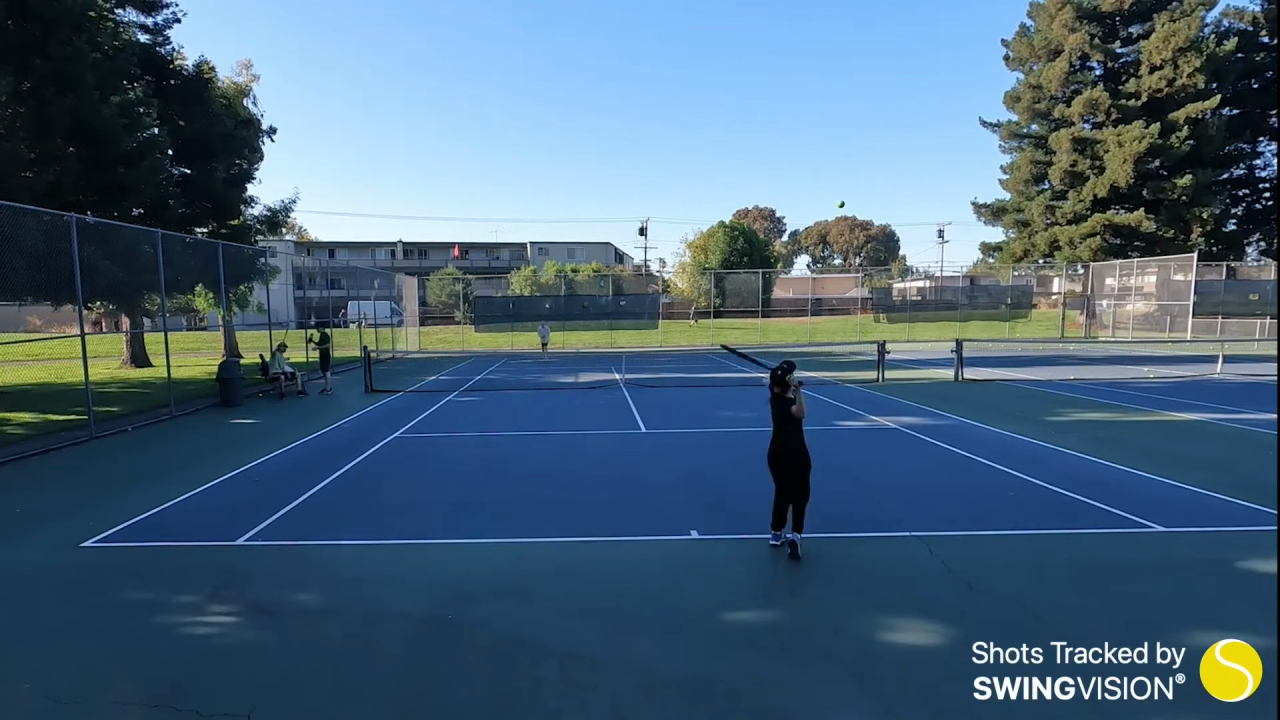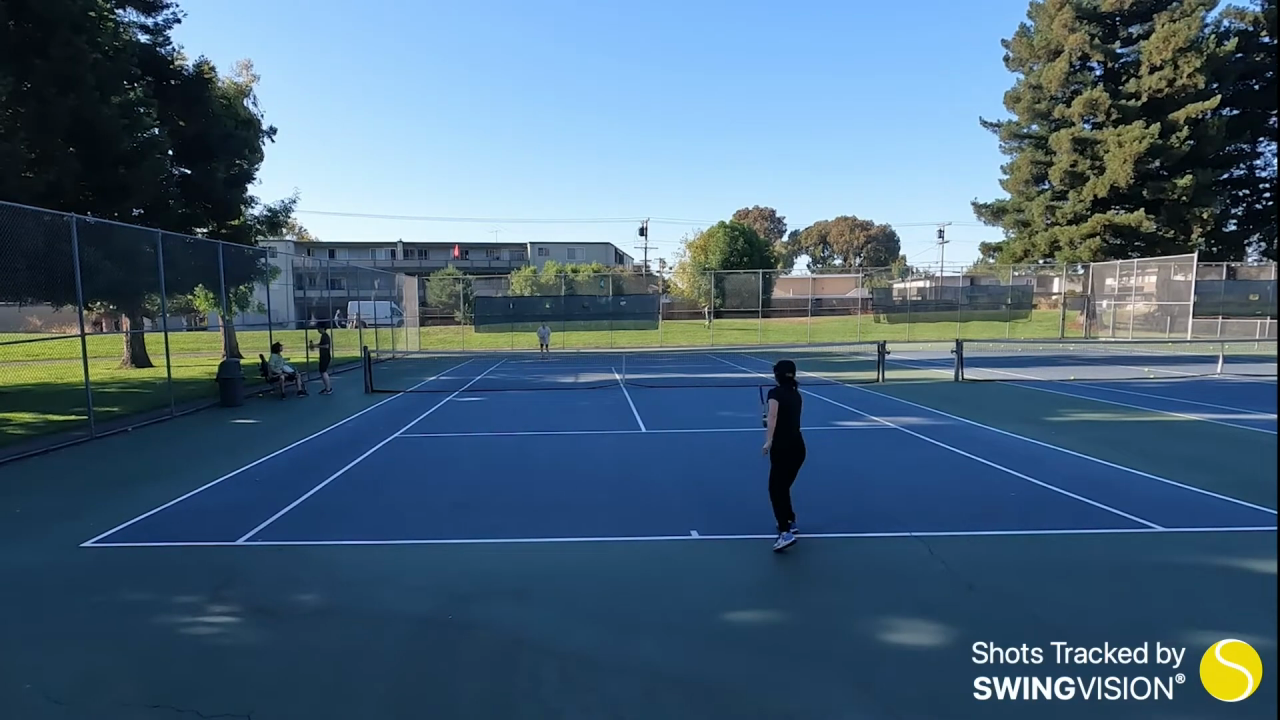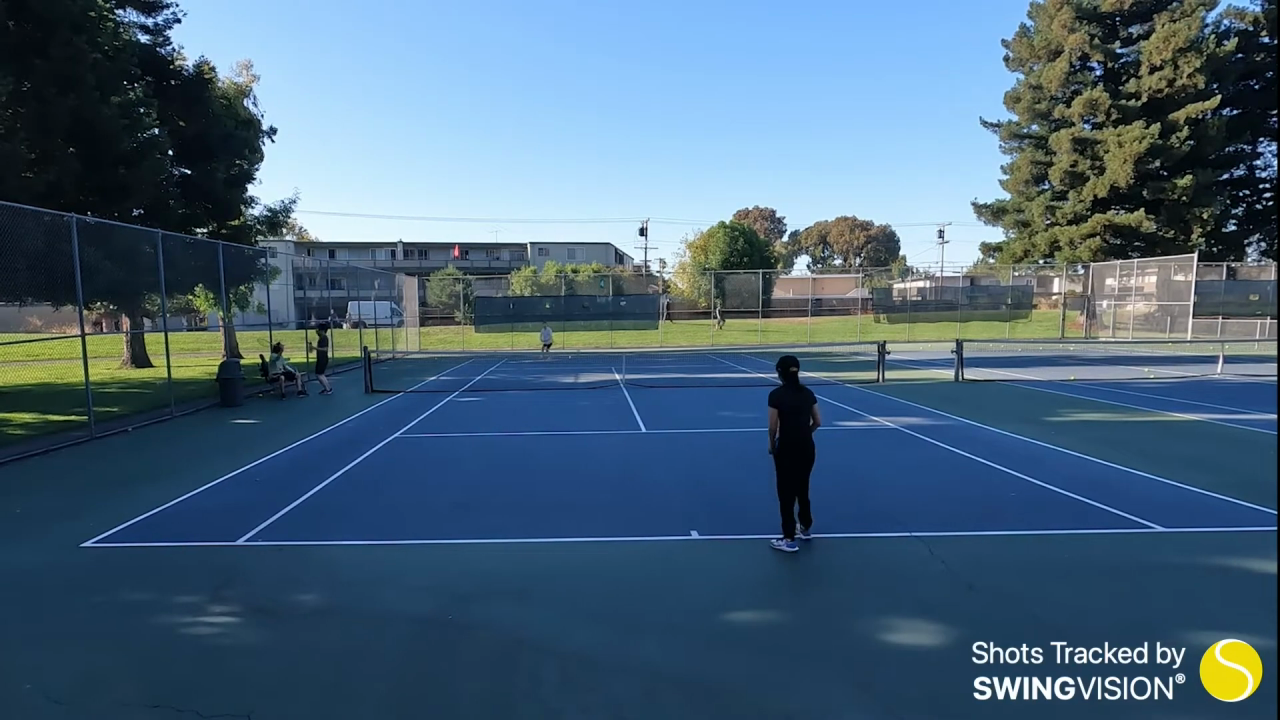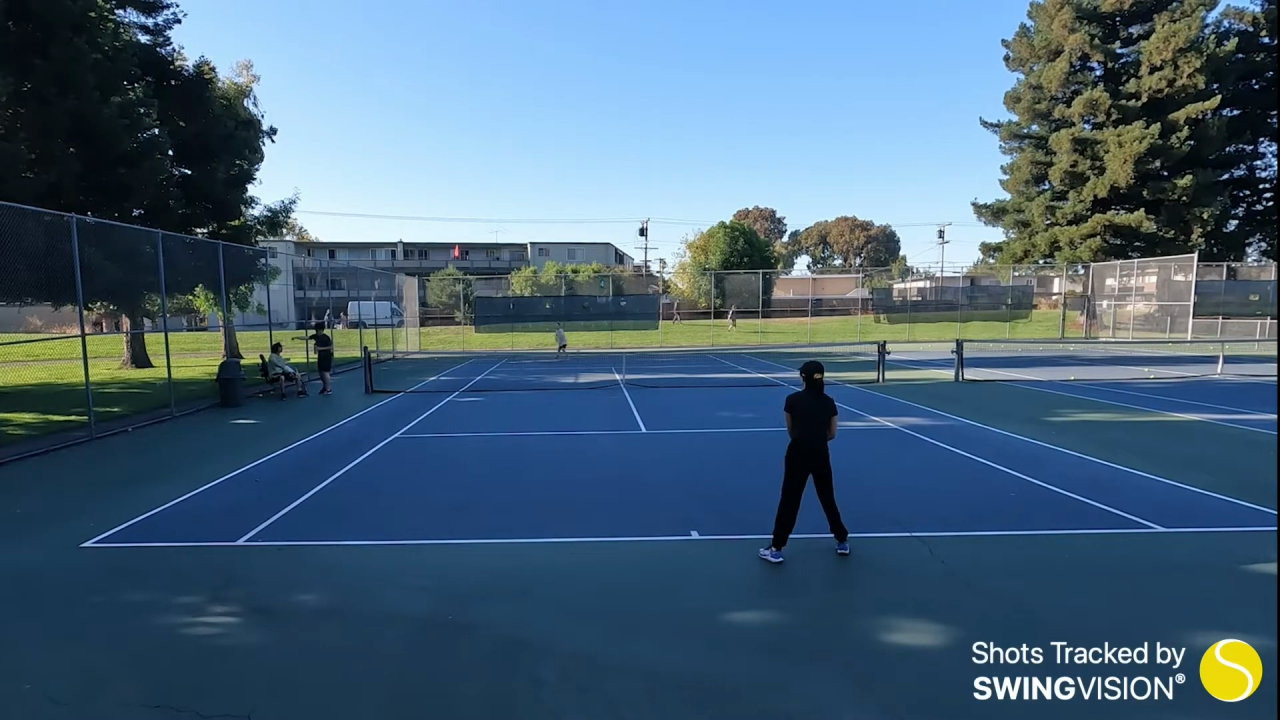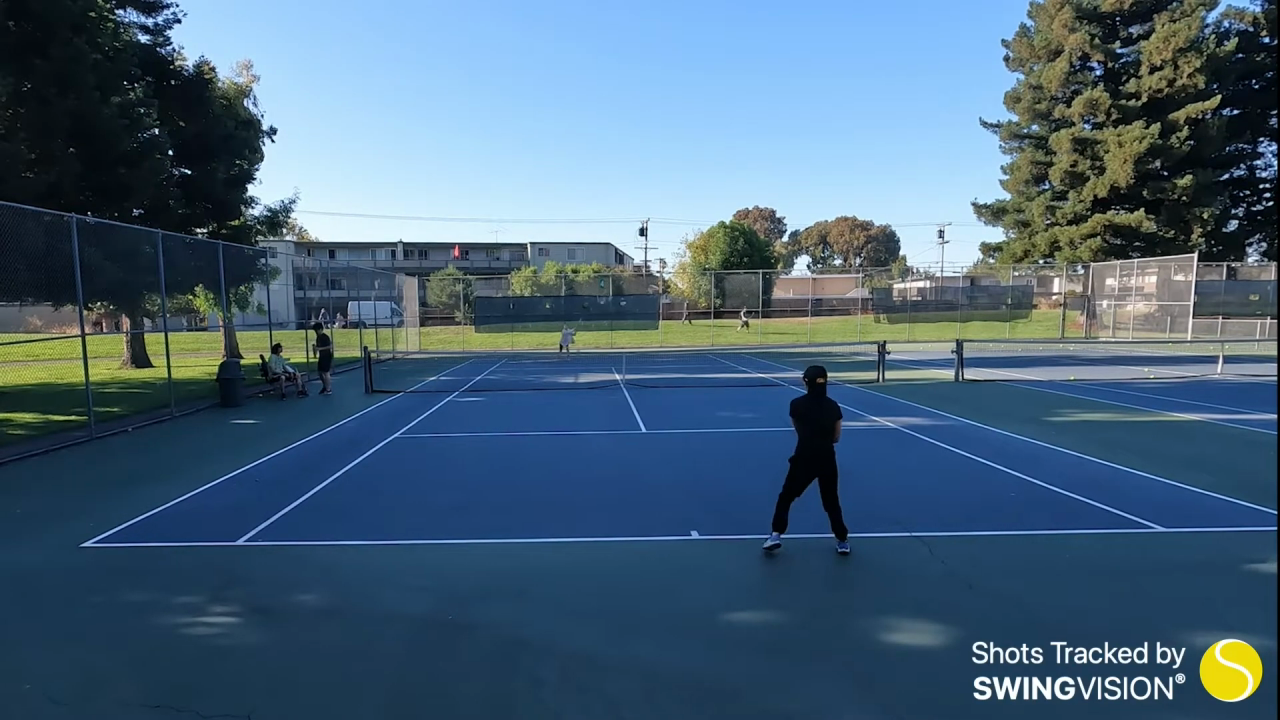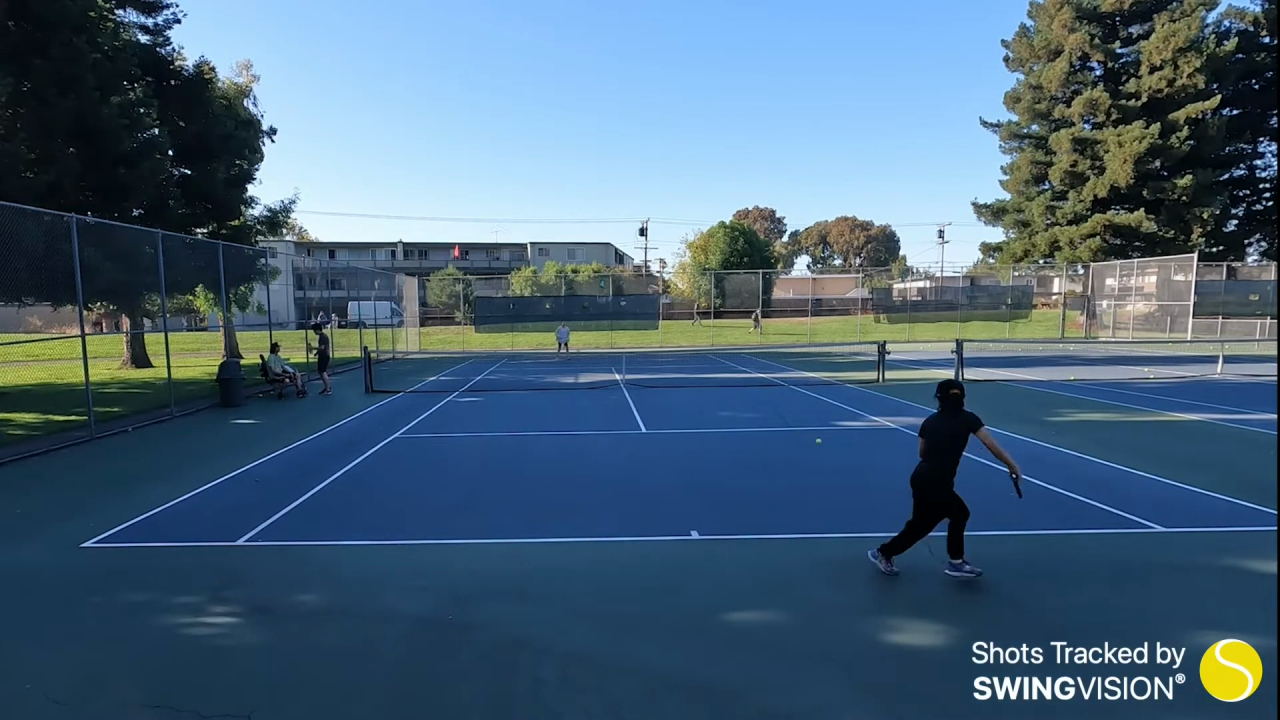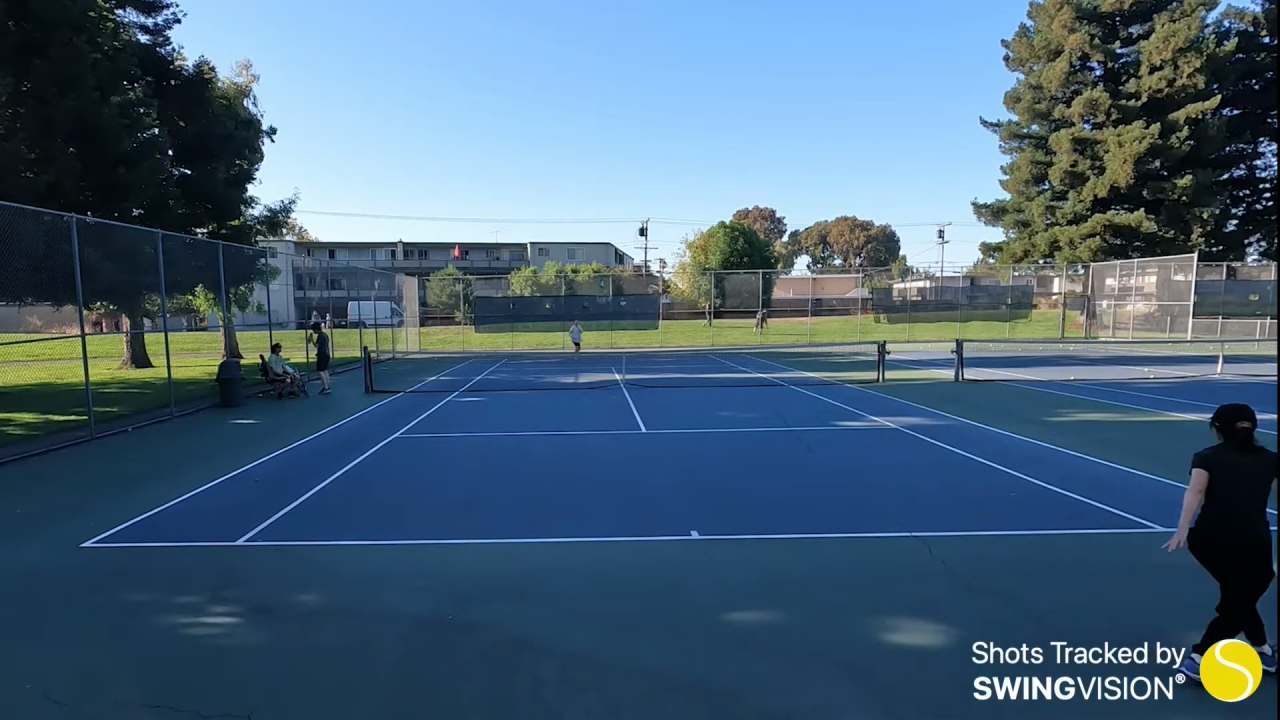
dt=0.7s
person 1, frame 1
left shoulder: (773, 397)
right shoulder: (790, 402)
right elbow: (800, 414)
right wrist: (797, 390)
left hip: (776, 454)
right hip: (797, 455)
left knee: (782, 494)
right knee: (800, 496)
left ankle: (776, 533)
right ankle: (795, 534)
person 1, frame 2
left shoulder: (775, 393)
right shoulder: (796, 395)
left elbow: (774, 416)
left wrist: (769, 440)
left hip: (783, 447)
right hip: (798, 447)
left knee: (776, 490)
right knee: (782, 487)
left ankle: (786, 532)
right ankle: (789, 523)
person 1, frame 3
left shoulder: (776, 395)
right shoulder: (808, 393)
left elbow: (773, 426)
right elbow: (817, 422)
left wrist: (772, 443)
left hip: (787, 448)
right hip: (807, 447)
left knee: (786, 492)
right knee: (802, 489)
left ankle: (789, 539)
right ankle: (806, 528)
person 1, frame 4
left shoulder: (793, 400)
right shoulder: (829, 403)
left elbow: (790, 431)
right elbow: (832, 434)
left hip: (798, 455)
right hip: (821, 455)
left knee: (789, 502)
right knee: (828, 500)
left ankle: (776, 549)
right ankle: (842, 542)
person 1, frame 5
left shoulder: (797, 404)
right shoulder: (834, 407)
right elbow: (836, 438)
left hip: (803, 459)
right hip: (827, 459)
left knee: (786, 497)
right knee: (830, 501)
left ankle: (775, 535)
right ankle: (842, 542)
person 1, frame 6
left shoulder: (929, 421)
right shoulder: (968, 419)
right elbow: (993, 447)
right wrist: (1013, 467)
left hip: (923, 477)
right hip: (934, 482)
left knee: (960, 513)
right knee: (919, 526)
left ankle: (956, 562)
right ankle: (882, 554)
person 1, frame 7
left shoulder: (1207, 457)
right shoulder: (1268, 459)
left elbow: (1195, 491)
left wrist: (1183, 529)
left hip: (1212, 539)
right hip: (1255, 543)
right knee: (1235, 608)
left ankle: (1259, 647)
